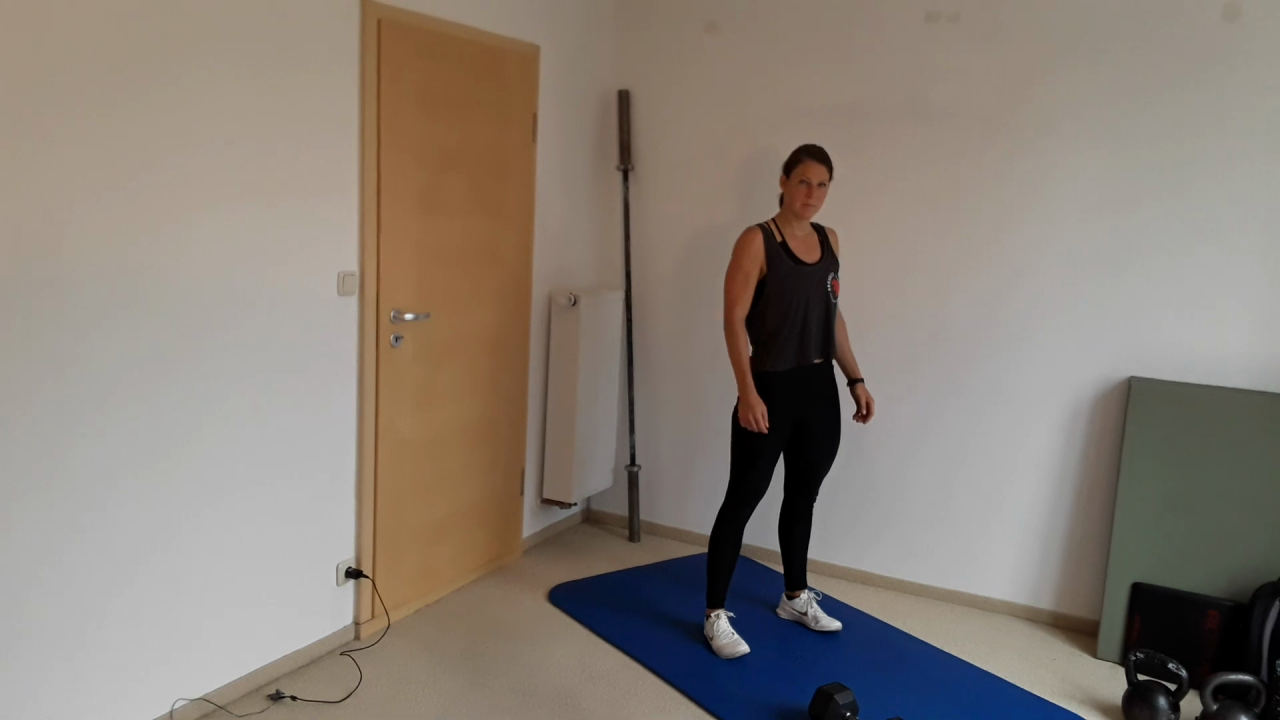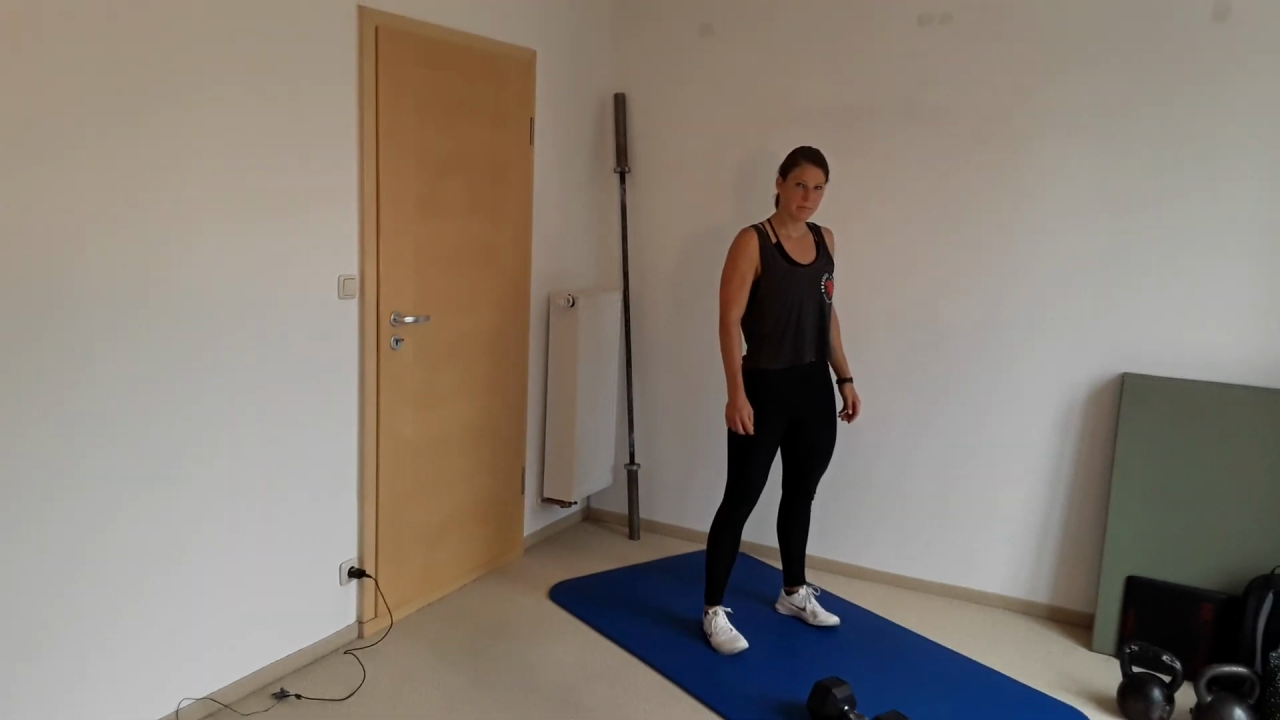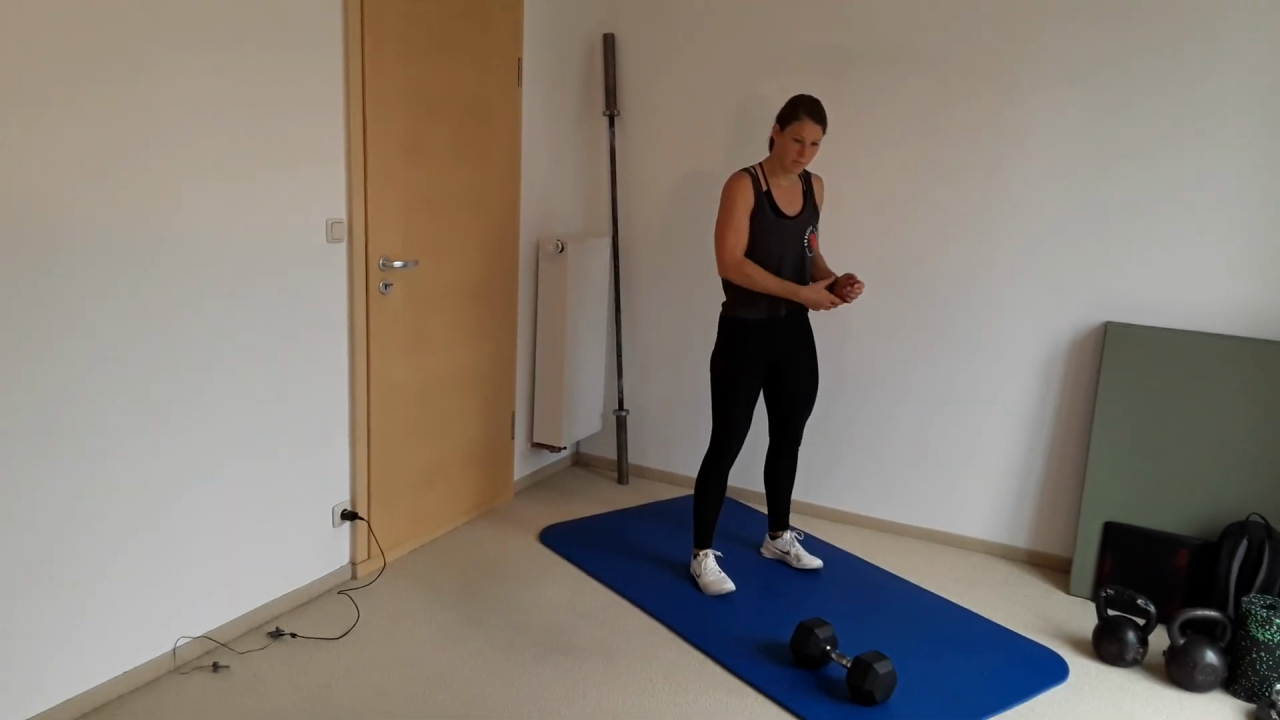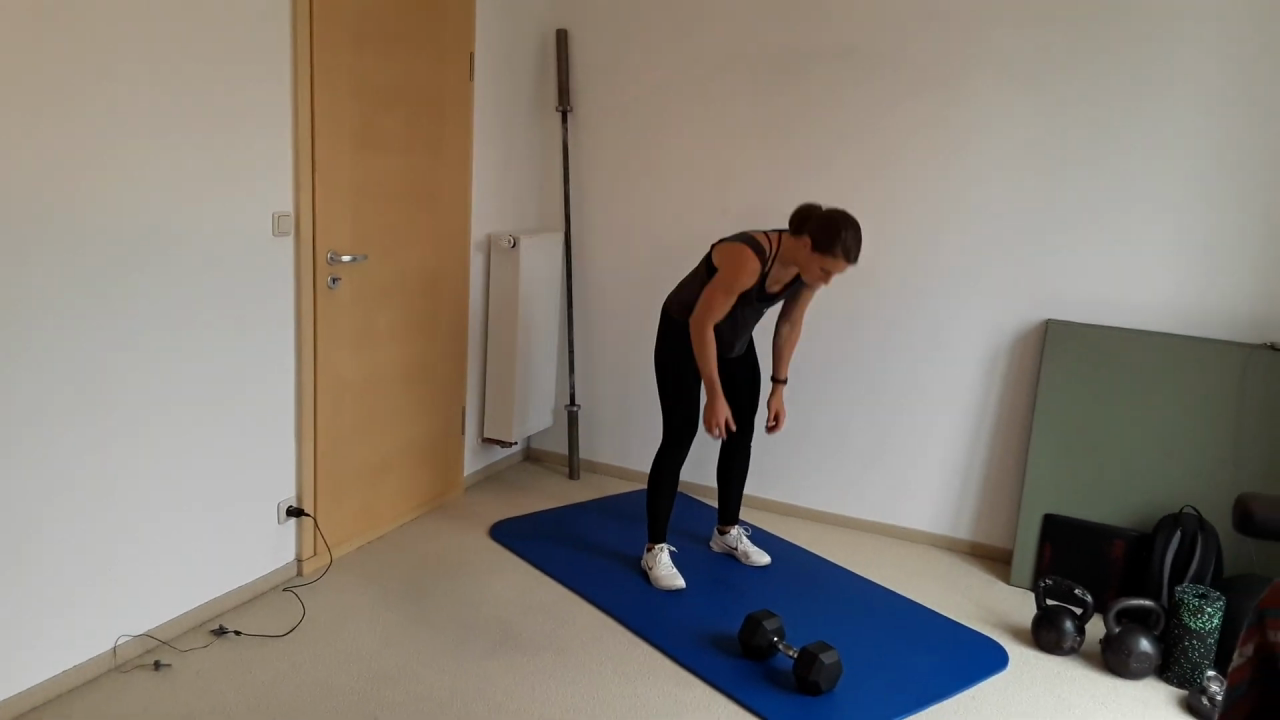
dt=0.7s
person 1, frame 1
left shoulder: (829, 239)
right shoulder: (756, 241)
right elbow: (734, 320)
left wrist: (855, 379)
right wrist: (747, 391)
left hip: (819, 389)
right hip: (772, 388)
left knee: (803, 497)
right knee: (742, 500)
left ankle: (795, 597)
right ankle: (716, 614)
person 1, frame 2
left shoulder: (825, 240)
right shoulder: (752, 242)
right elbow: (729, 321)
left wrist: (844, 378)
right wrist: (736, 393)
left hip: (814, 387)
right hip: (766, 387)
left knee: (801, 494)
right knee: (741, 498)
left ankle: (794, 593)
right ankle: (714, 610)
person 1, frame 3
left shoulder: (814, 187)
right shoulder: (744, 185)
right elbow: (730, 263)
left wrist: (833, 280)
right wrist: (801, 293)
left hip: (794, 335)
right hip: (745, 333)
left knee: (788, 439)
right knee: (726, 445)
left ankle: (779, 537)
right ankle: (702, 554)
person 1, frame 4
left shoulder: (808, 265)
right shoulder: (750, 258)
left elbow: (789, 324)
right elbow: (700, 324)
left wrist: (779, 385)
right wrist: (715, 395)
left hip: (735, 339)
right hip: (683, 330)
left knee: (740, 433)
right knee: (681, 434)
left ankle: (727, 532)
right ankle: (655, 547)
